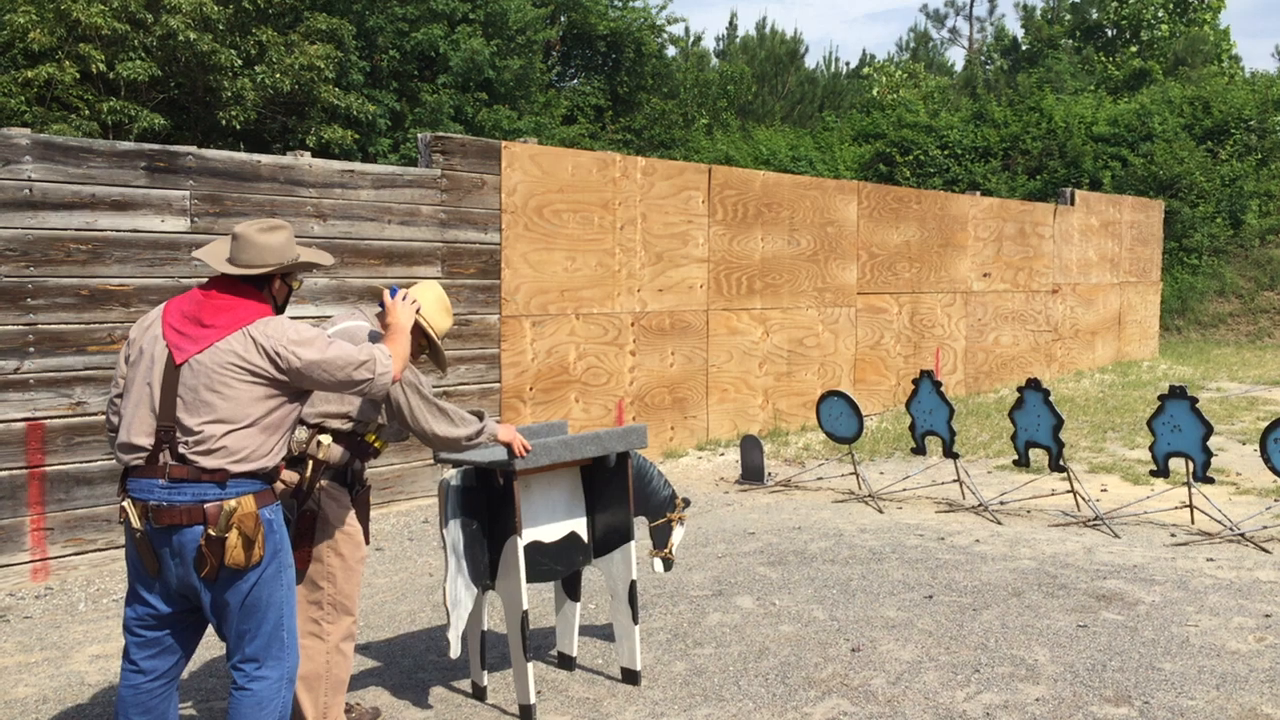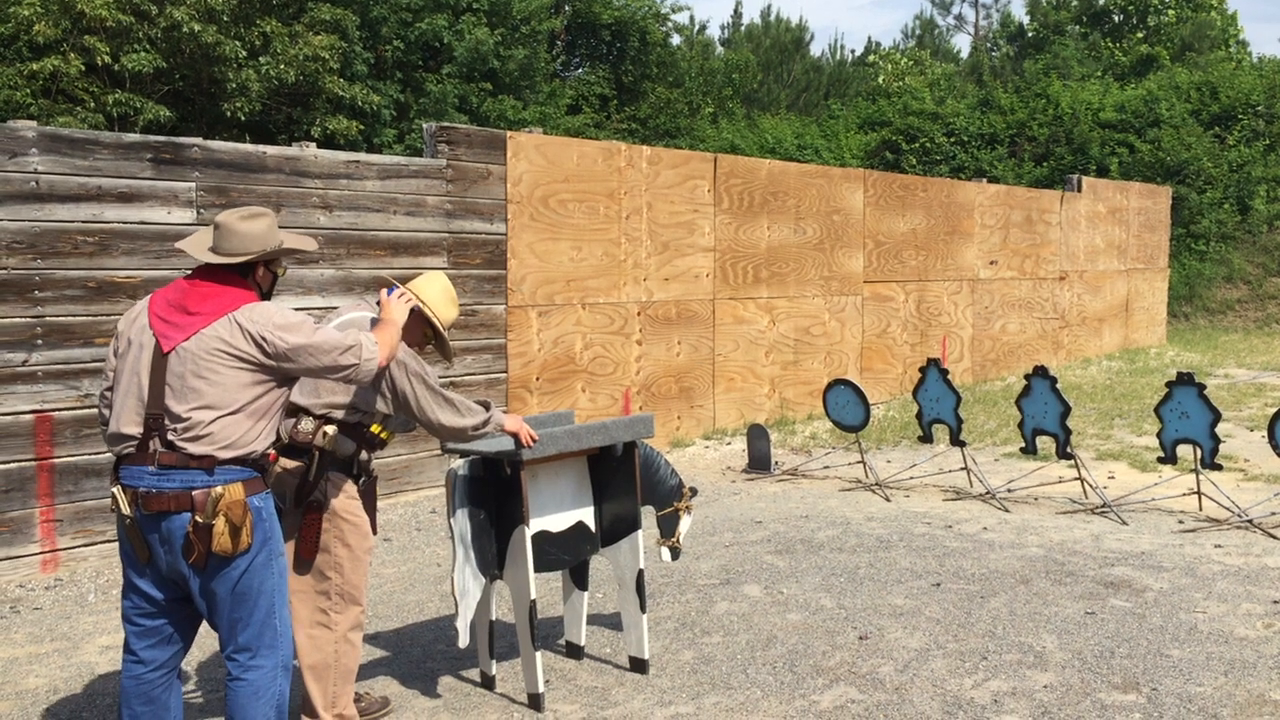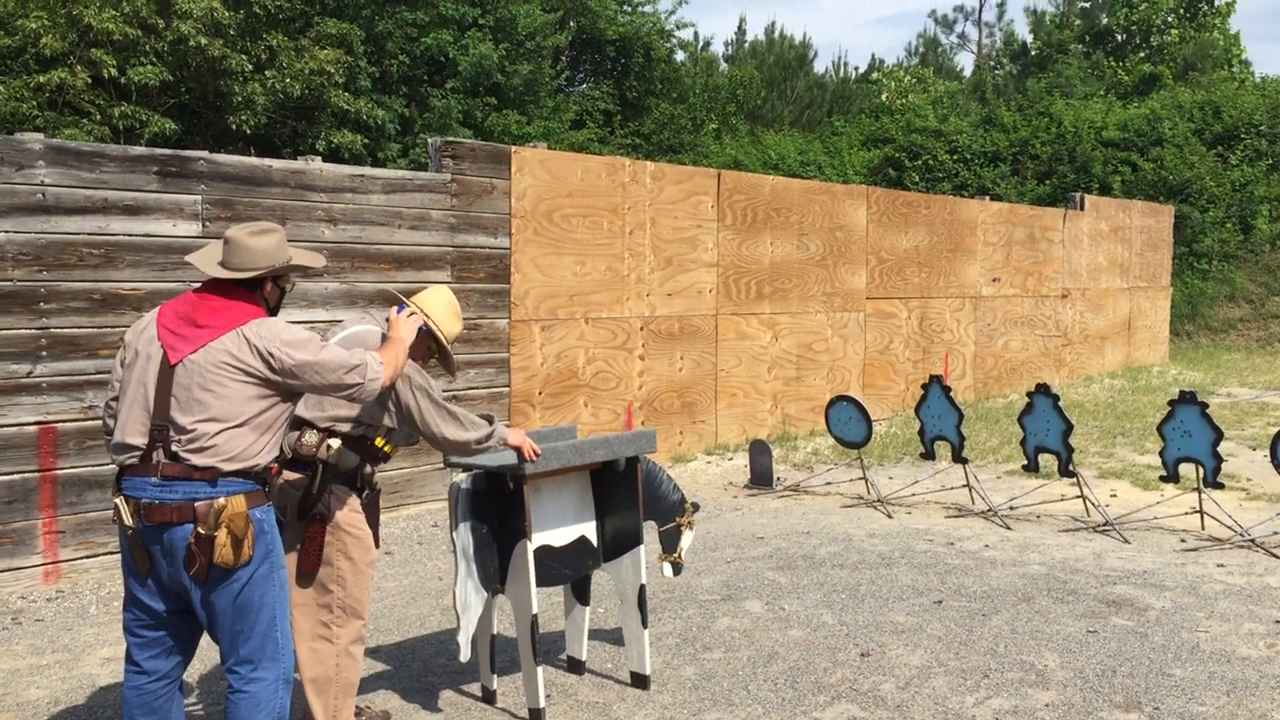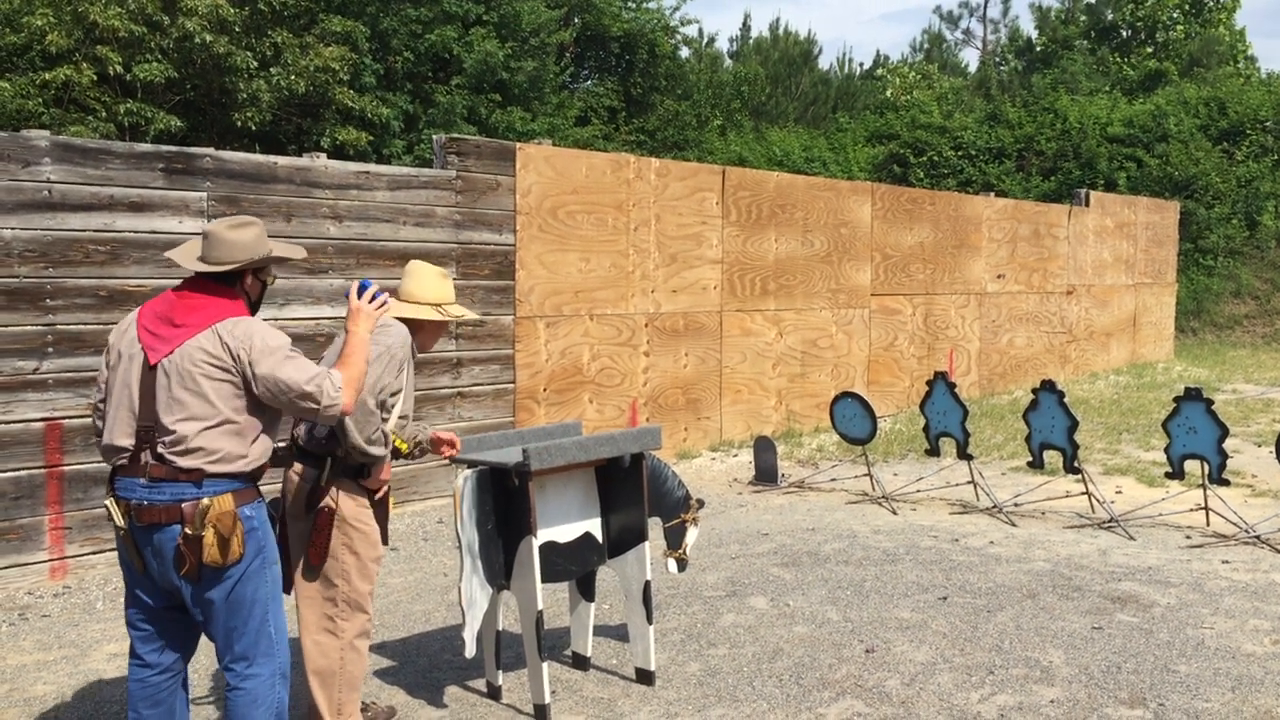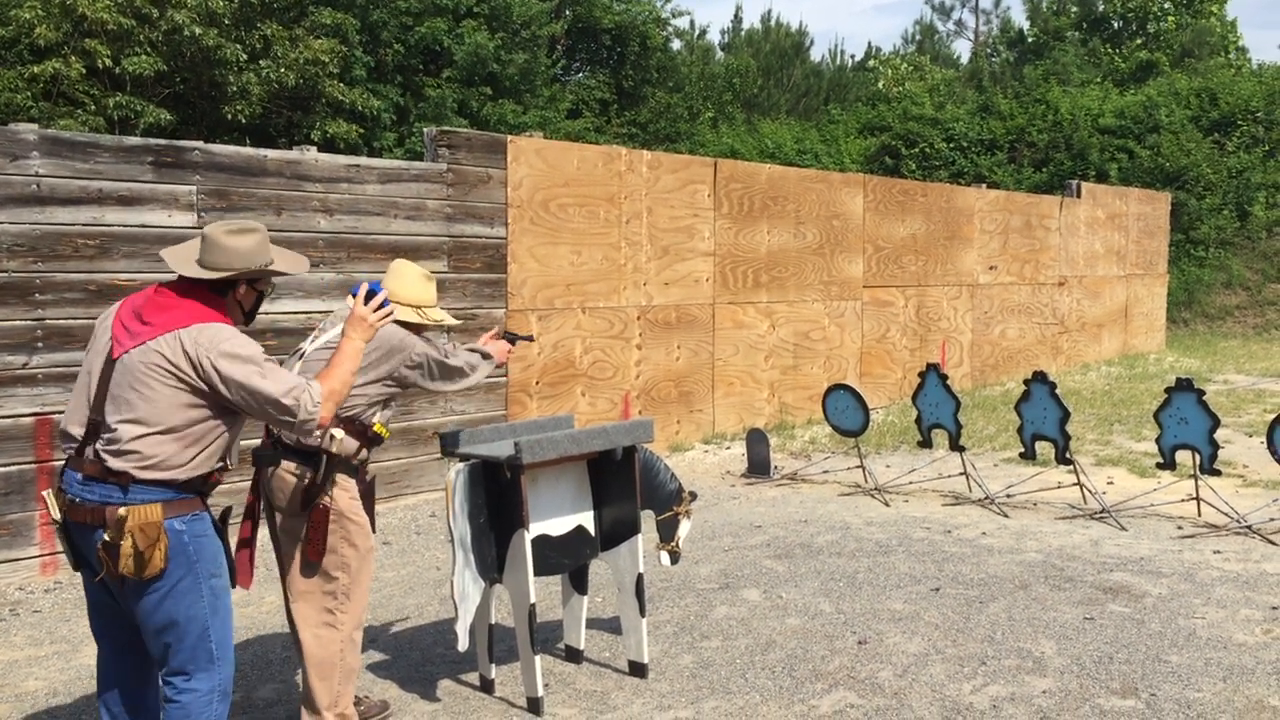
dt=1s
person 1, frame 1
left shoulder: (153, 323)
right shoulder: (276, 339)
left elbow: (115, 418)
right elbow: (383, 372)
right wrist: (398, 326)
left hip: (147, 512)
right hip: (228, 516)
left knee: (148, 661)
right knee: (263, 664)
person 1, frame 2
left shoulder: (140, 313)
right shoulder: (261, 324)
left elbow: (108, 408)
right elbow: (369, 357)
right wrist: (391, 319)
left hip: (140, 500)
right hip: (219, 502)
left knee: (149, 651)
right knee: (259, 654)
person 1, frame 3
left shoulder: (148, 326)
right shoulder: (266, 339)
left elbow: (112, 417)
right elbow: (371, 377)
right wrist: (399, 338)
left hip: (141, 510)
right hip: (220, 514)
left knee: (152, 662)
right knee: (260, 666)
person 1, frame 4
left shoulder: (133, 324)
right shoulder: (244, 336)
left elbow: (103, 415)
right elbow: (336, 398)
right wrist: (359, 329)
left hip: (135, 509)
right hip: (211, 515)
left knee: (154, 656)
right knee: (257, 662)
person 1, frame 5
left shoulder: (126, 311)
right shoulder: (212, 341)
left elbow: (87, 410)
right elbow: (314, 409)
right wrist: (355, 337)
left hip: (86, 504)
right hip: (156, 519)
left knee: (124, 658)
right knee: (201, 671)
person 2, frame 1
left shoulder: (351, 328)
right shoulder: (376, 348)
left elbow: (411, 414)
right elbow: (432, 420)
right wrist: (494, 430)
left hip: (304, 475)
right hip: (317, 482)
left knee: (315, 605)
right knee: (329, 610)
person 2, frame 2
left shoulder: (356, 318)
right elbow: (440, 412)
right wrist: (499, 420)
left hip: (306, 467)
right hip: (323, 473)
left knee: (320, 596)
right knee: (337, 601)
person 2, frame 3
left shoulder: (361, 331)
left elbow: (420, 417)
right elbow: (441, 423)
right wrist: (503, 434)
left hip: (309, 480)
right hip: (326, 487)
left knee: (323, 609)
right knee: (340, 613)
person 2, frame 4
left shoulder: (385, 331)
right shoulder: (391, 335)
right elbow: (352, 404)
left wrist: (423, 440)
right wrist: (378, 462)
left hip: (327, 479)
right hip: (333, 483)
left knee: (333, 605)
right knee: (343, 608)
person 2, frame 5
left shoulder: (347, 319)
right shoulder: (393, 341)
left elbow: (428, 355)
right elbow: (446, 368)
left wrist: (474, 347)
right wrist: (487, 356)
left hip: (285, 466)
right hip: (319, 476)
left knee: (312, 596)
right knee: (337, 600)
